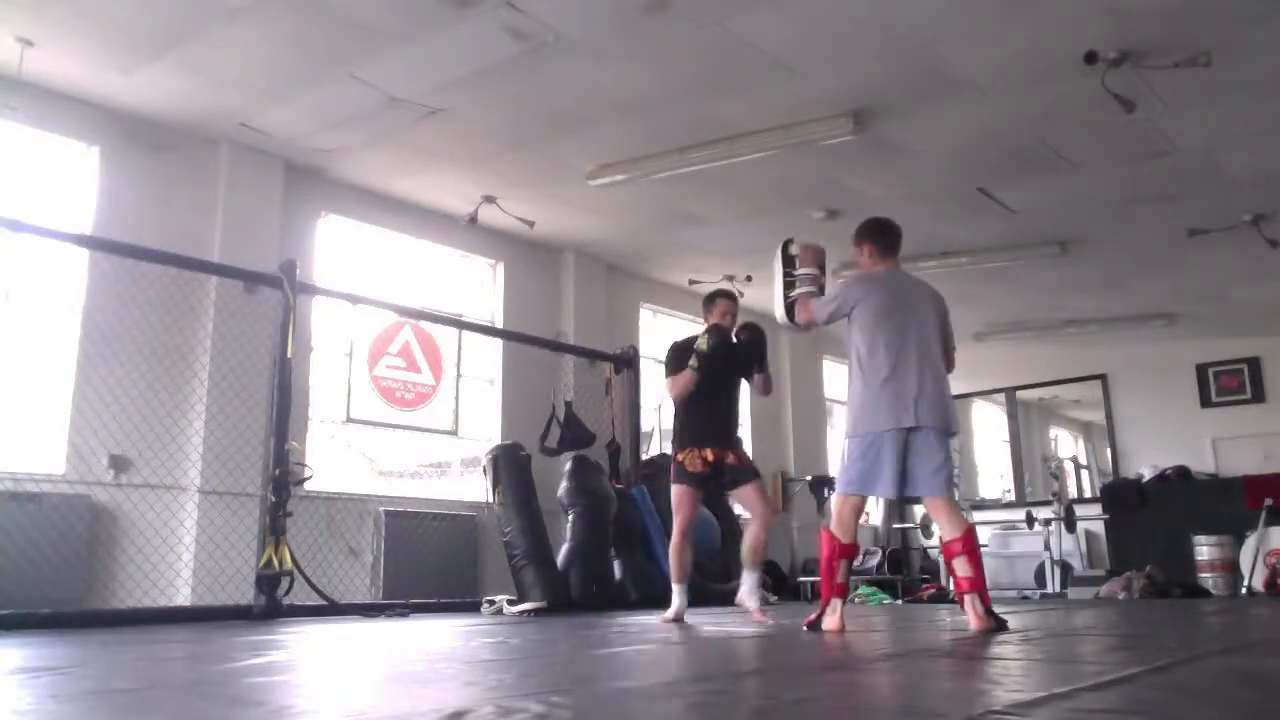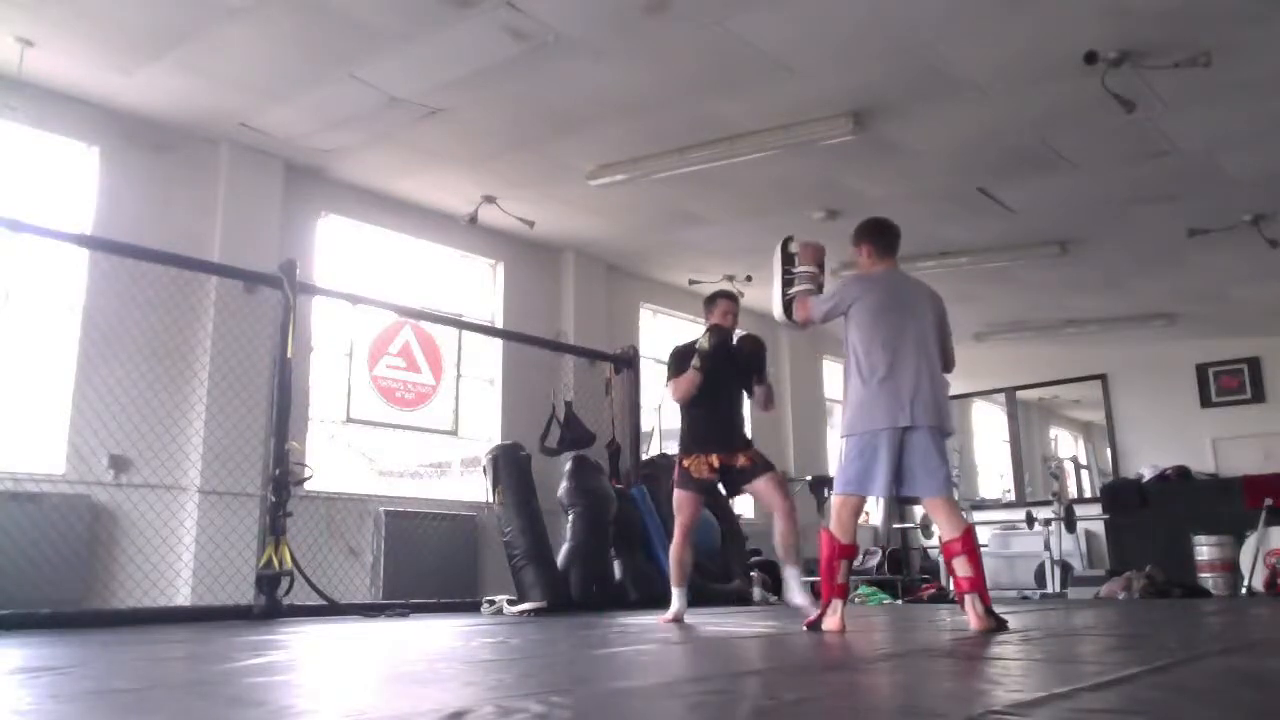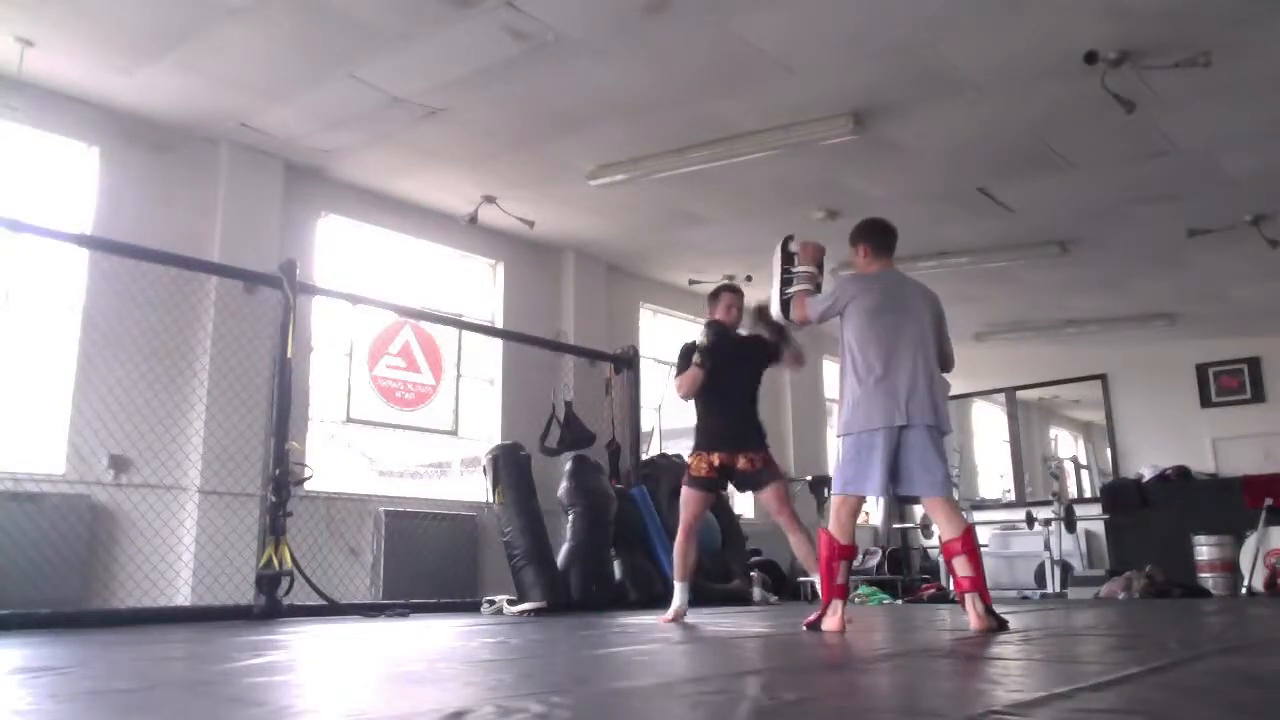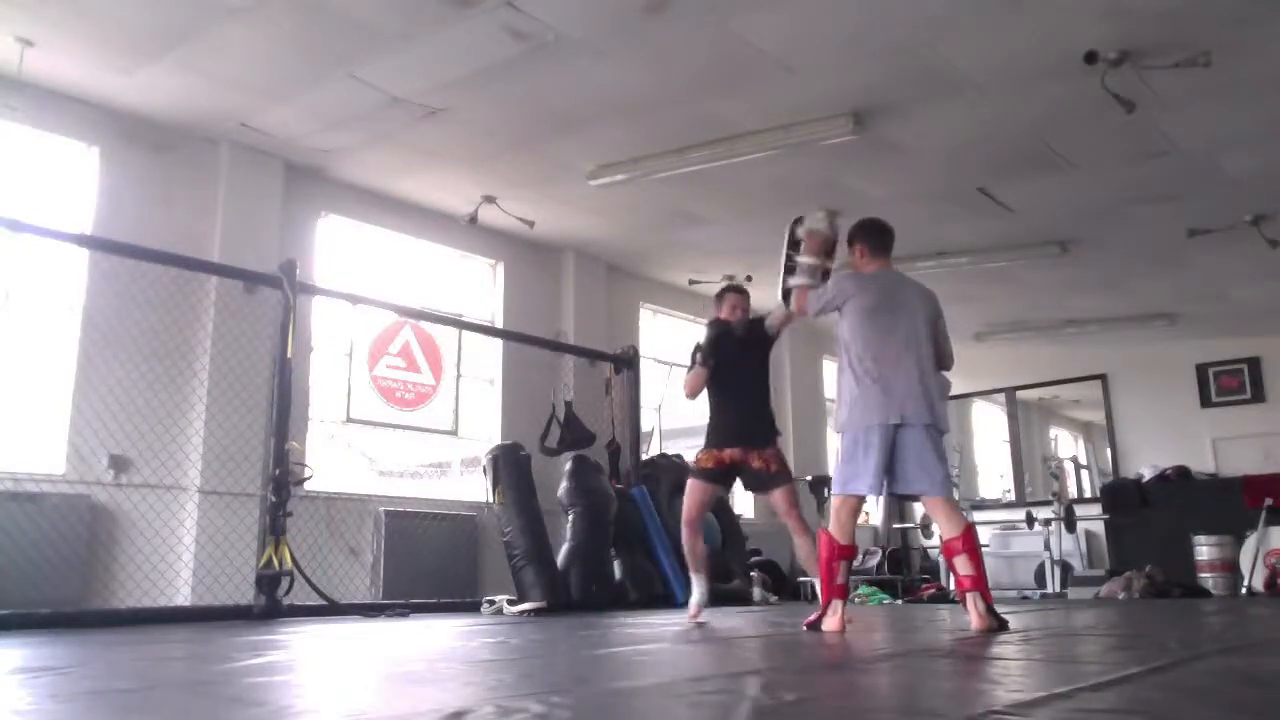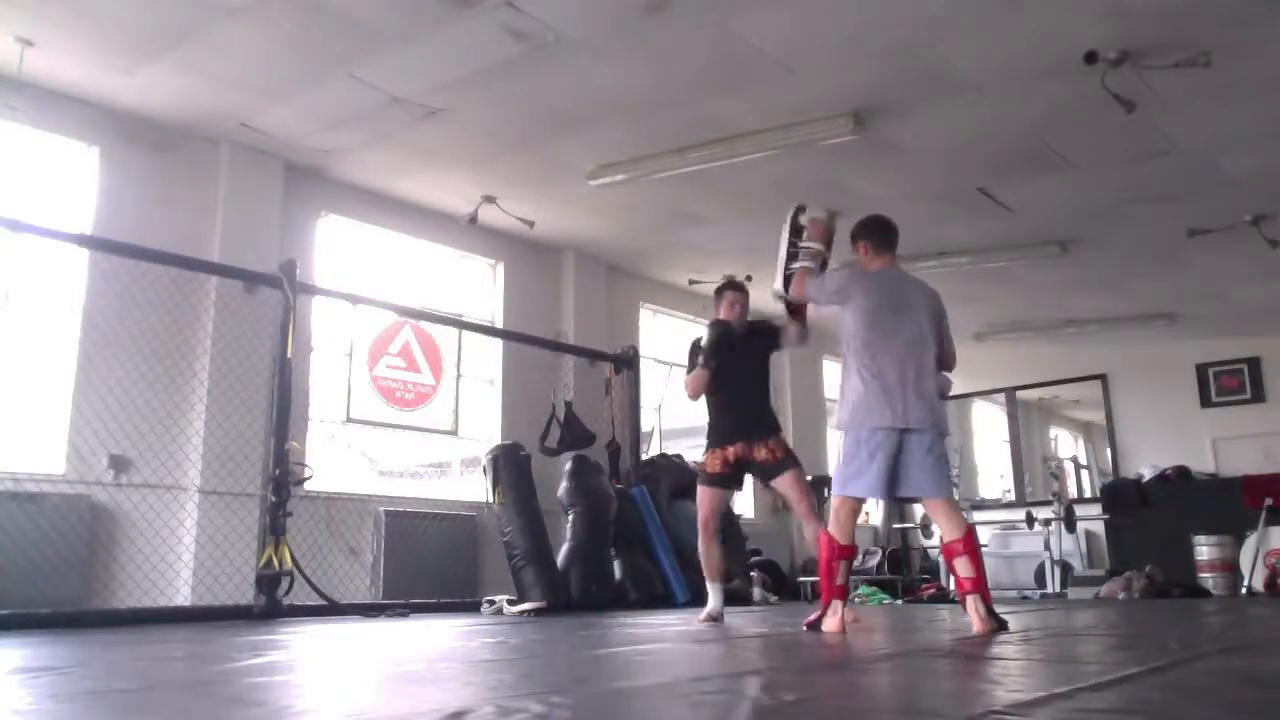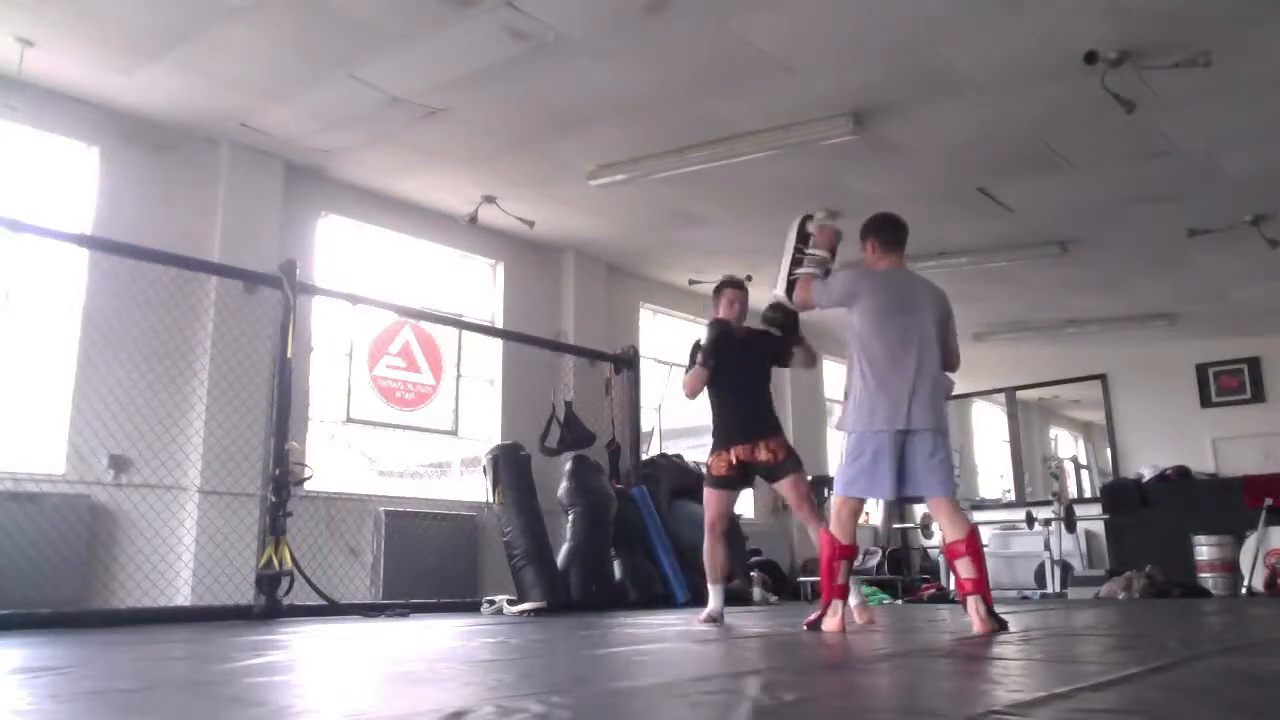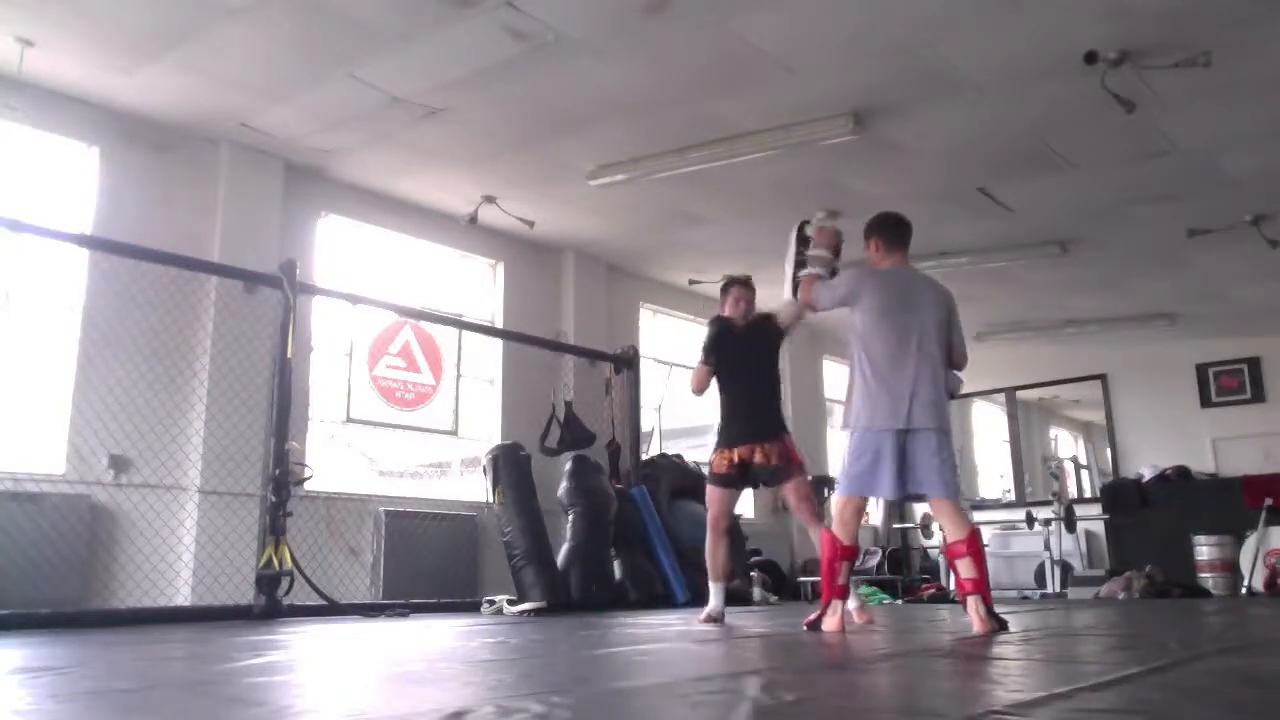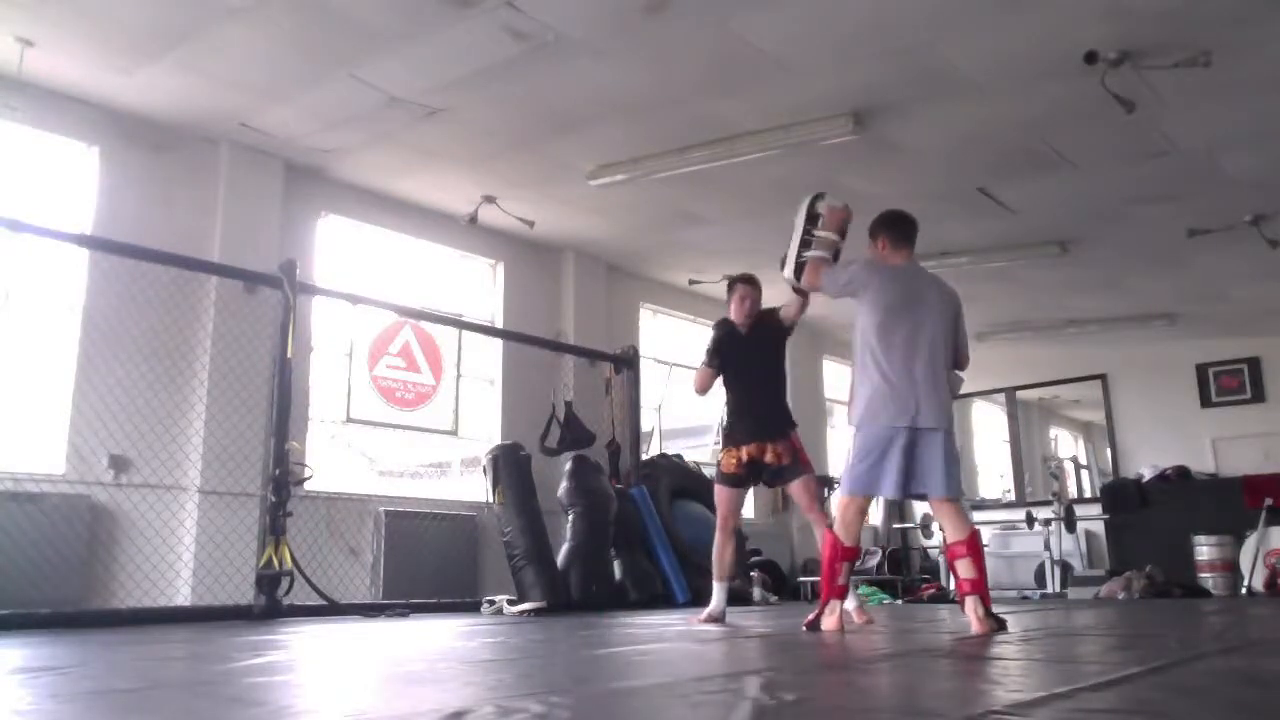
dt=0.1s
person 1, frame 1
left shoulder: (858, 287)
right shoulder: (931, 295)
left elbow: (804, 316)
right elbow: (948, 361)
left wrist: (808, 270)
left hip: (875, 416)
right hip: (928, 415)
left knee: (845, 508)
right knee: (943, 506)
left ankle: (832, 609)
right ankle: (976, 606)
person 1, frame 2
left shoulder: (856, 286)
right shoulder: (929, 296)
left elbow: (802, 314)
right elbow: (948, 362)
left wrist: (807, 268)
left hip: (872, 416)
right hip: (925, 415)
left knee: (844, 508)
right knee: (942, 506)
left ankle: (832, 609)
right ankle: (976, 605)
person 1, frame 3
left shoulder: (852, 287)
right shoulder: (925, 296)
left elbow: (799, 313)
right elbow: (946, 363)
left wrist: (805, 266)
left hip: (868, 417)
right hip: (922, 415)
left knee: (843, 508)
right knee: (942, 505)
left ankle: (833, 609)
right ankle: (977, 605)
person 1, frame 4
left shoulder: (849, 285)
right shoulder: (923, 295)
left elbow: (800, 305)
right elbow: (946, 361)
left wrist: (810, 258)
left hip: (866, 416)
right hip: (918, 414)
left knee: (843, 508)
right knee: (942, 505)
left ankle: (832, 609)
right ankle: (978, 604)
person 1, frame 5
left shoulder: (852, 280)
right shoulder: (927, 294)
left elbow: (797, 291)
right elbow: (948, 361)
left wrist: (814, 243)
left hip: (868, 418)
right hip: (922, 416)
left knee: (843, 509)
right knee: (943, 507)
left ankle: (833, 609)
right ankle: (979, 606)
person 1, frame 6
left shoulder: (858, 280)
right shoulder: (934, 294)
left elbow: (800, 297)
right elbow: (951, 362)
left wrist: (820, 251)
left hip: (872, 418)
right hip: (925, 417)
left knee: (844, 509)
right knee: (946, 508)
left ankle: (833, 609)
right ankle: (979, 606)
person 1, frame 7
left shoulder: (863, 281)
right shoulder: (939, 293)
left elbow: (805, 297)
right elbow: (958, 360)
left wrist: (823, 250)
left hip: (875, 417)
right hip: (928, 417)
left knee: (846, 509)
right knee: (947, 508)
left ankle: (831, 608)
right ankle: (979, 607)
person 1, frame 8
left shoulder: (870, 273)
right shoulder: (945, 293)
left elbow: (809, 280)
right elbow: (960, 360)
left wrist: (828, 232)
left hip: (881, 415)
right hip: (933, 415)
left knee: (849, 508)
right knee: (948, 508)
left ankle: (830, 608)
right ankle: (978, 607)
person 2, frame 1
left shoulder: (737, 351)
right shoulder: (683, 349)
left elbow: (765, 390)
right elbow: (675, 391)
left wrist: (758, 356)
right wrist: (699, 355)
left hip: (728, 447)
right hip: (690, 449)
left knee: (763, 512)
right knee: (683, 526)
left ankle: (748, 590)
right ankle: (679, 602)
person 2, frame 2
left shoulder: (742, 356)
right shoulder: (684, 354)
left elbow: (765, 404)
right elbow: (679, 394)
left wrist: (758, 374)
right wrist: (702, 354)
left hip: (737, 449)
right hip: (697, 453)
left knee: (783, 505)
right knee: (683, 528)
left ankle: (793, 586)
right ankle: (678, 603)
person 2, frame 3
left shoulder: (753, 345)
right shoulder: (692, 350)
left elbow: (795, 360)
right elbow: (684, 391)
left wrist: (779, 333)
right wrist: (704, 350)
left hip: (750, 448)
right hip: (708, 449)
left knee: (787, 517)
right knee: (687, 525)
right ankle: (679, 601)
person 2, frame 4
left shoulder: (757, 335)
right shoulder: (703, 348)
left elbow: (786, 313)
right elbow: (690, 390)
right wrist: (708, 348)
left hip: (761, 446)
right hip: (718, 447)
left knee: (794, 519)
right knee: (690, 518)
right ankle: (699, 594)
person 2, frame 5
left shoulder: (759, 333)
right shoulder: (702, 346)
left elbow: (799, 336)
right elbow: (691, 392)
right wrist: (710, 352)
left hip: (763, 438)
right hip: (721, 443)
left knee: (806, 508)
right knee: (706, 524)
right ankle: (715, 603)
person 2, frame 6
left shoulder: (763, 339)
right shoulder: (706, 346)
left elbow: (808, 362)
right elbow: (689, 391)
left wrist: (791, 333)
right wrist: (708, 349)
left hip: (768, 441)
right hip: (726, 446)
left knee: (808, 512)
right knee: (713, 526)
right ankle: (715, 605)
person 2, frame 7
left shoulder: (766, 328)
right shoulder: (718, 338)
left elbow: (796, 310)
right elbow: (697, 387)
right wrist: (710, 347)
left hip: (772, 441)
right hip: (730, 444)
left knee: (809, 516)
right knee: (716, 524)
right ankle: (716, 604)
person 2, frame 8
left shoulder: (771, 325)
right shoulder: (723, 340)
left elbow: (800, 305)
right elbow: (700, 387)
right wrist: (714, 350)
left hip: (779, 439)
right hip: (736, 442)
left knee: (816, 512)
right knee: (725, 523)
right ankle: (717, 604)
